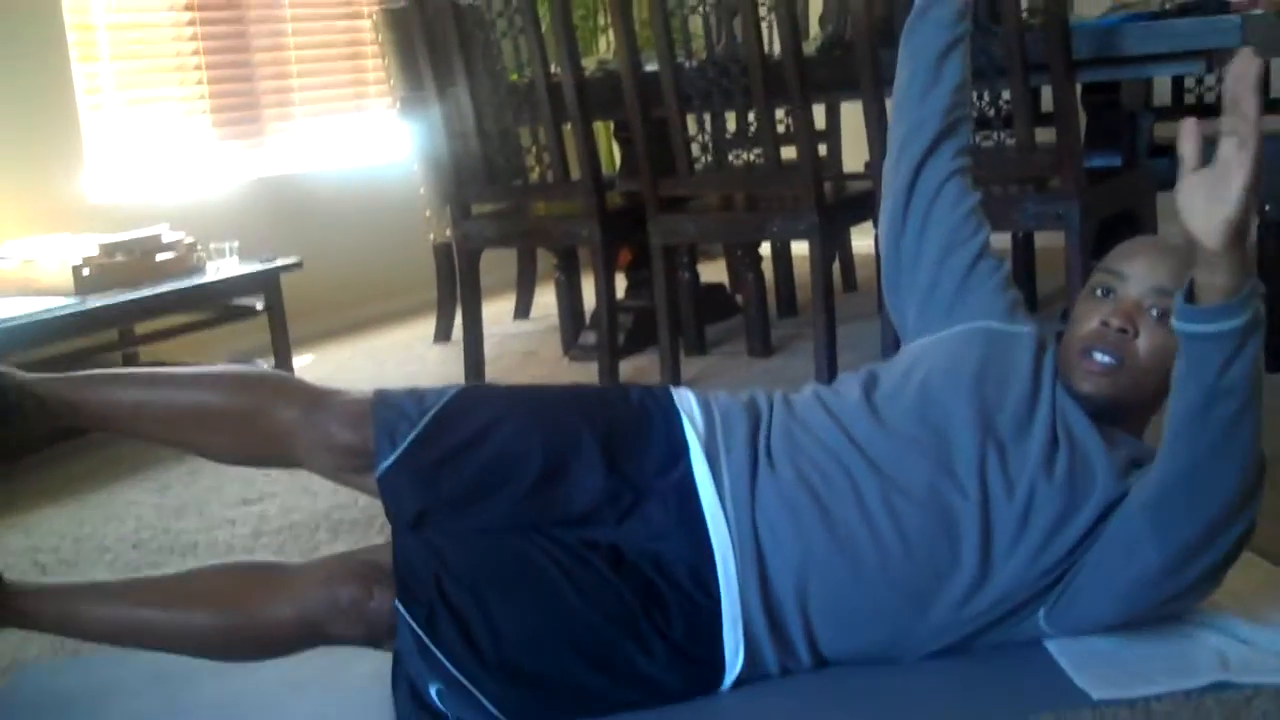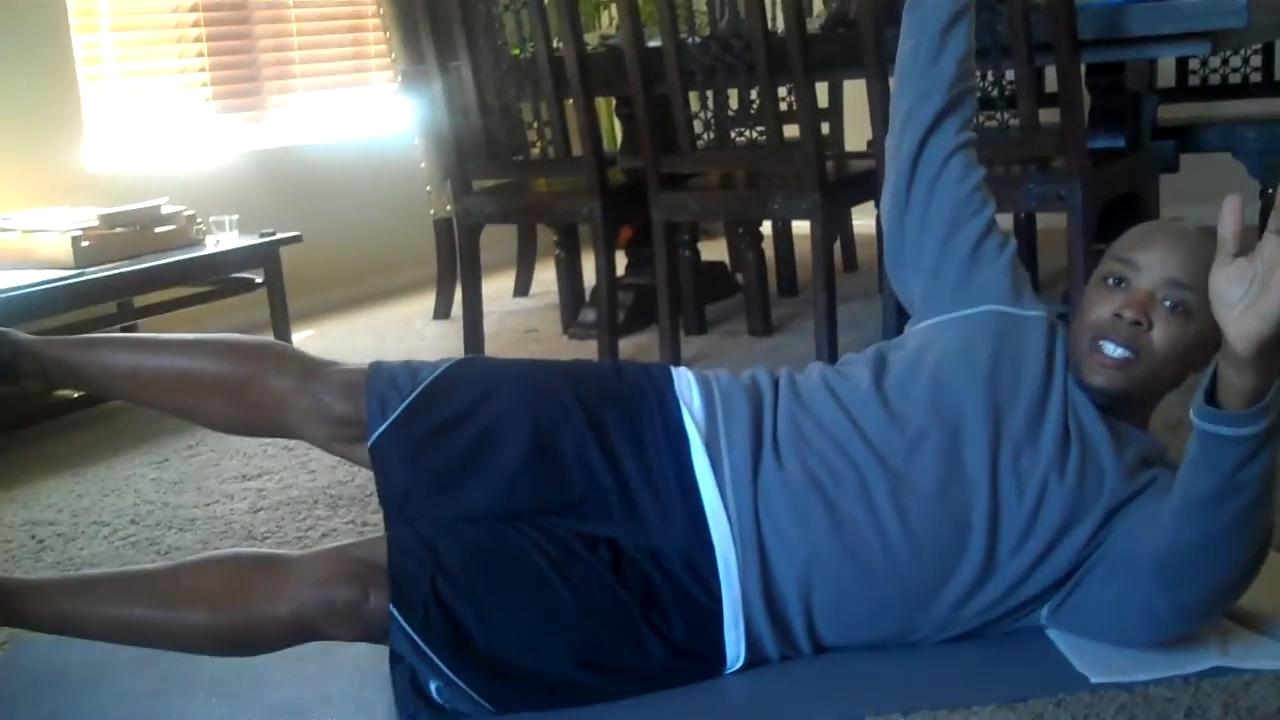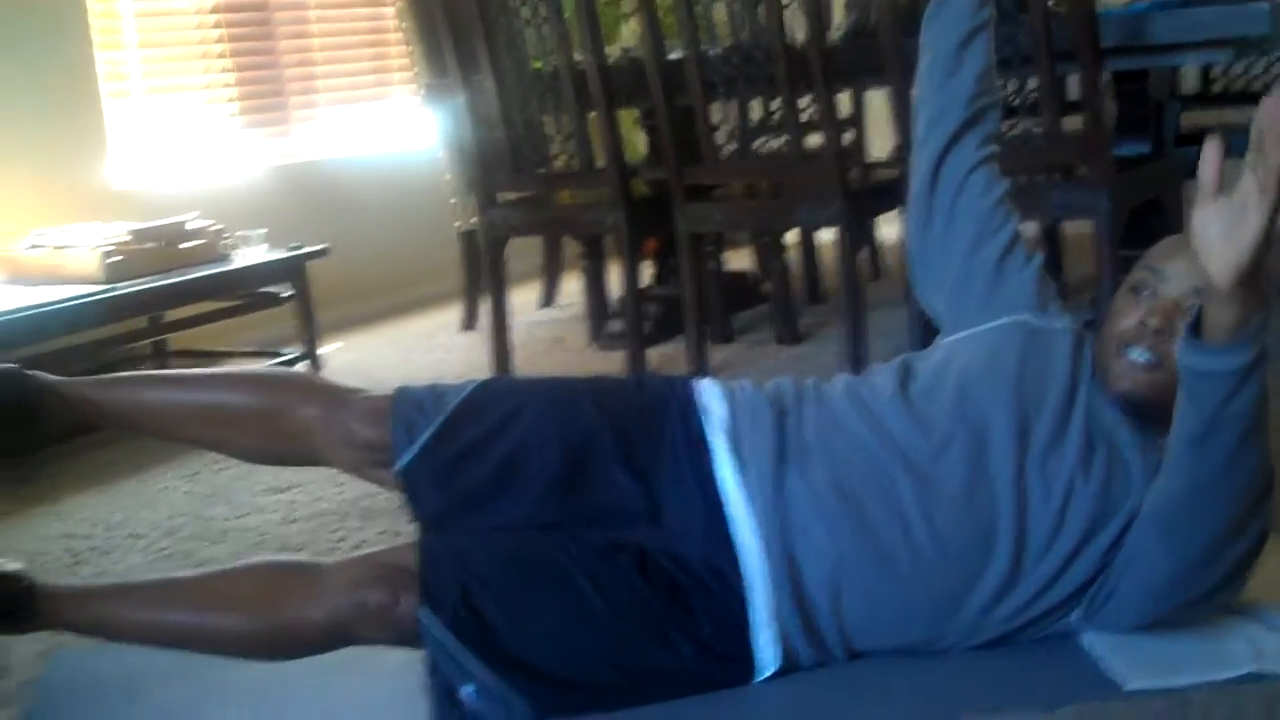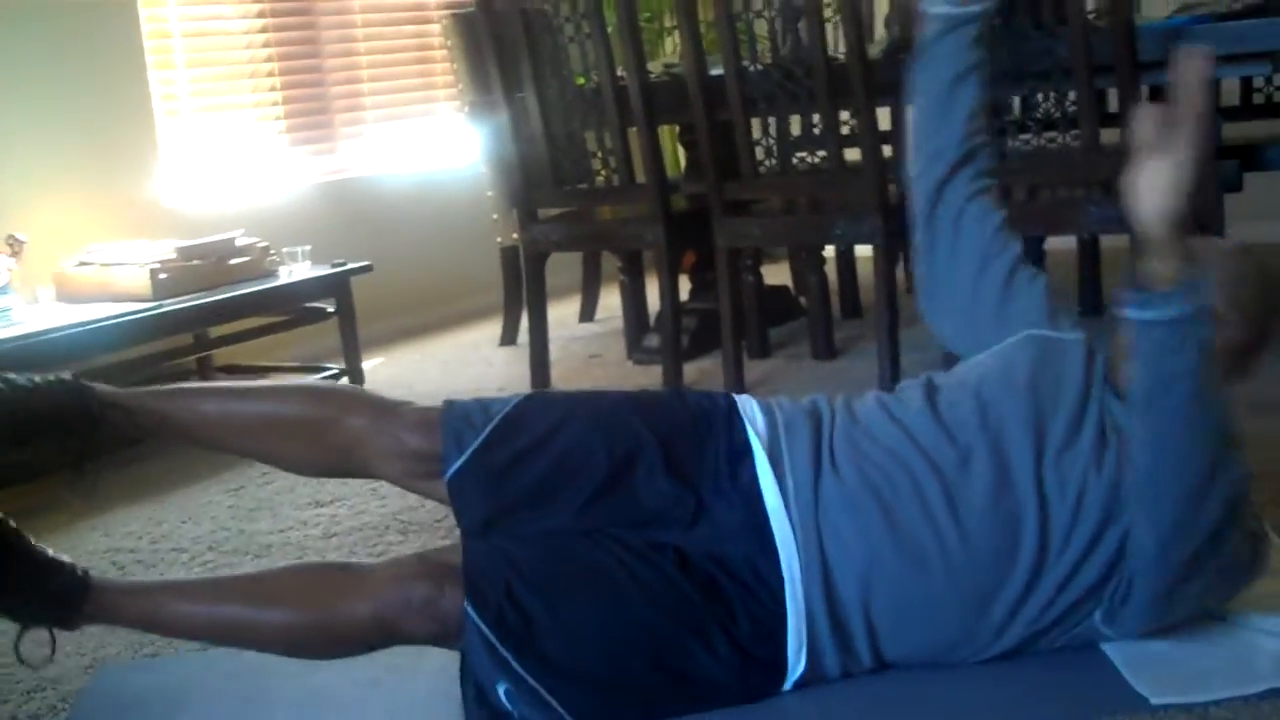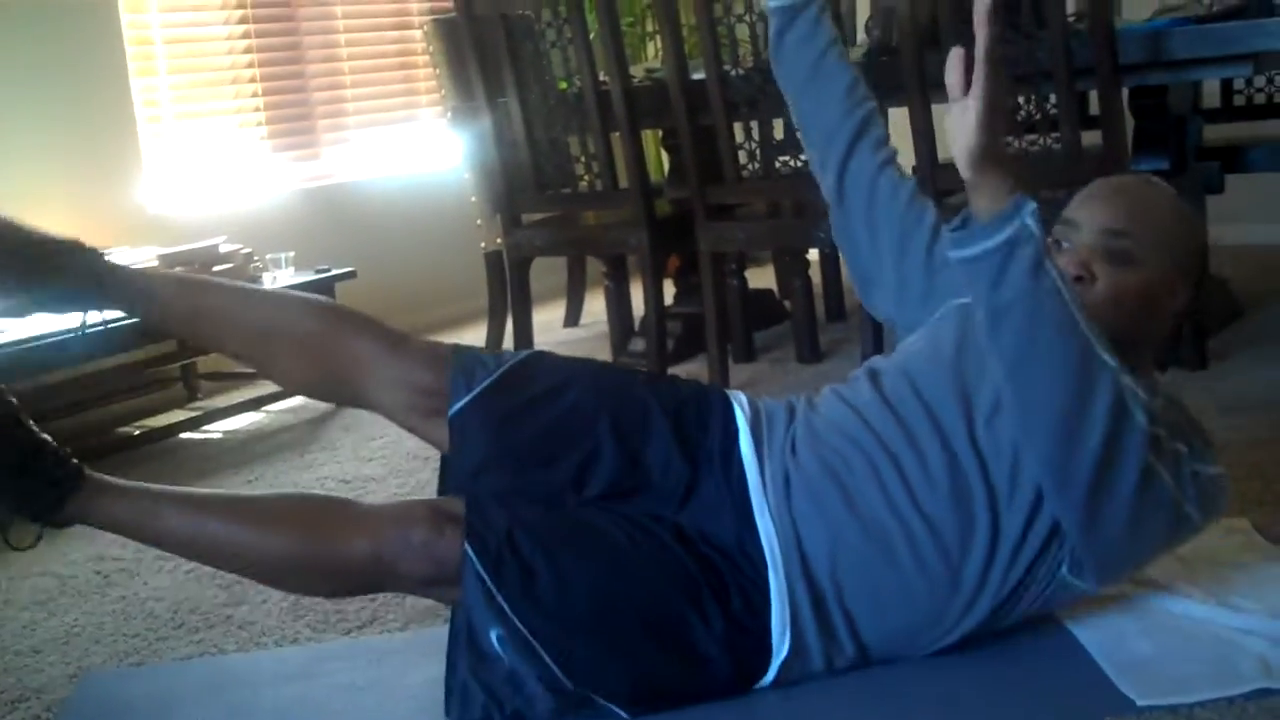
dt=0.4s
person 1, frame 1
left shoulder: (1122, 517)
right shoulder: (992, 330)
left elbow: (1198, 510)
right elbow: (925, 171)
left wrist: (1221, 277)
left hip: (699, 603)
right hip: (680, 447)
left knee: (340, 593)
right knee: (320, 423)
person 1, frame 2
left shoulder: (1135, 505)
right shoulder: (1000, 314)
right elbow: (926, 150)
left hip: (697, 592)
right hip: (675, 429)
left knee: (331, 591)
right knee: (316, 392)
person 1, frame 3
left shoulder: (1161, 529)
right shoulder: (1028, 322)
right elbow: (952, 163)
left hip: (734, 596)
right hip: (706, 437)
left knee: (369, 594)
right knee: (346, 420)
person 1, frame 4
right shoulder: (1050, 338)
left elbow: (1174, 485)
right elbow: (951, 195)
left wrist: (1167, 250)
left hip: (766, 603)
right hip: (741, 451)
left knee: (410, 594)
right knee: (390, 431)
person 1, frame 5
left shoulder: (1156, 480)
right shoulder: (975, 296)
left elbow: (1066, 418)
right elbow: (855, 163)
left wrist: (988, 184)
left hip: (751, 595)
right hip: (727, 448)
left knee: (411, 543)
right knee: (391, 365)
